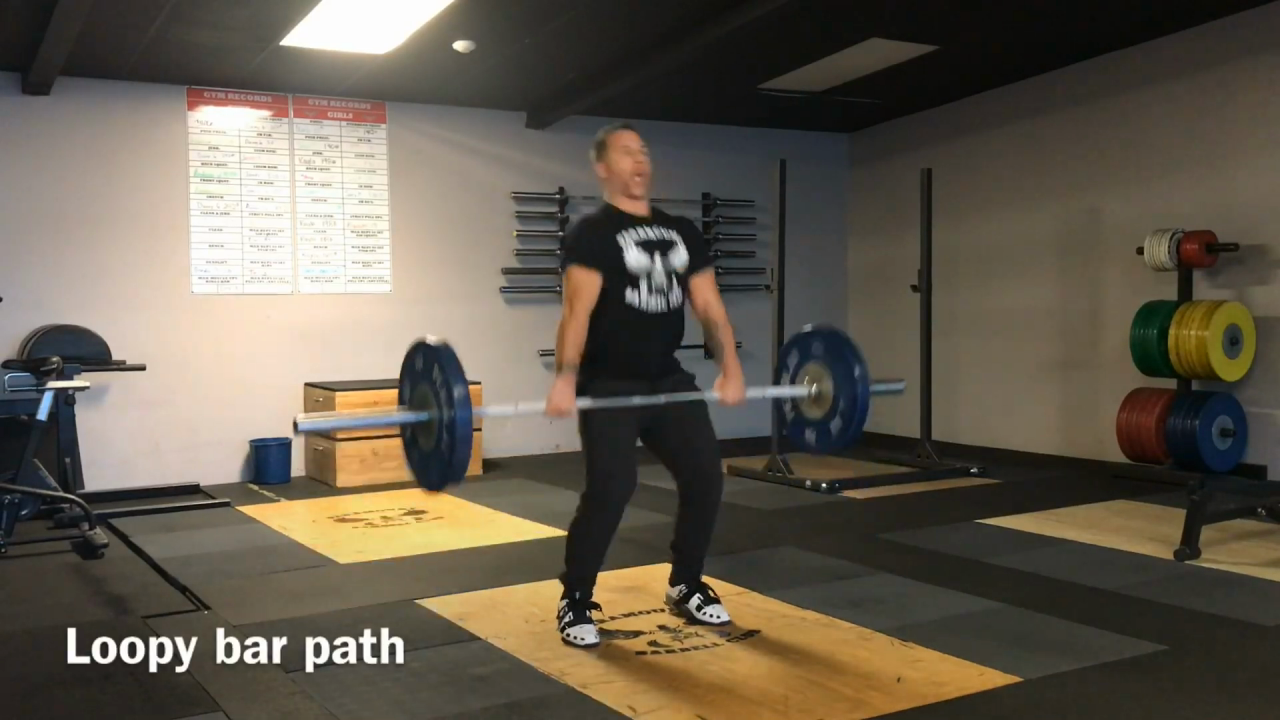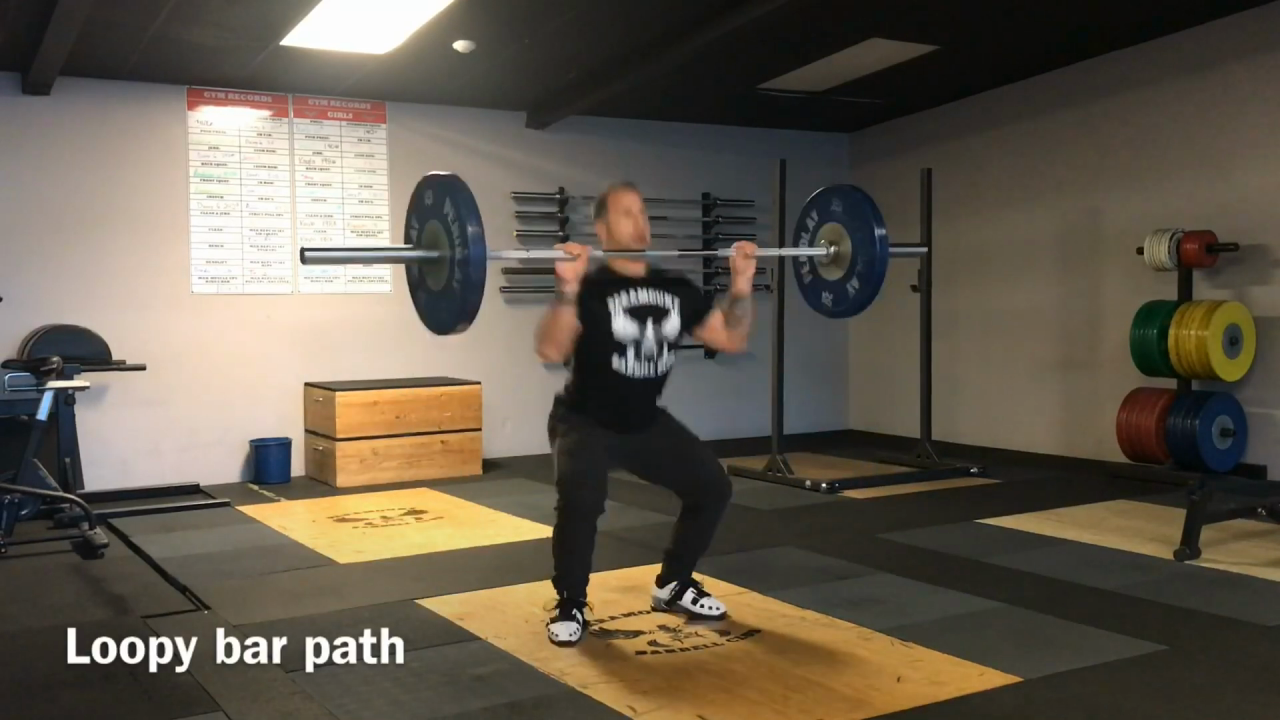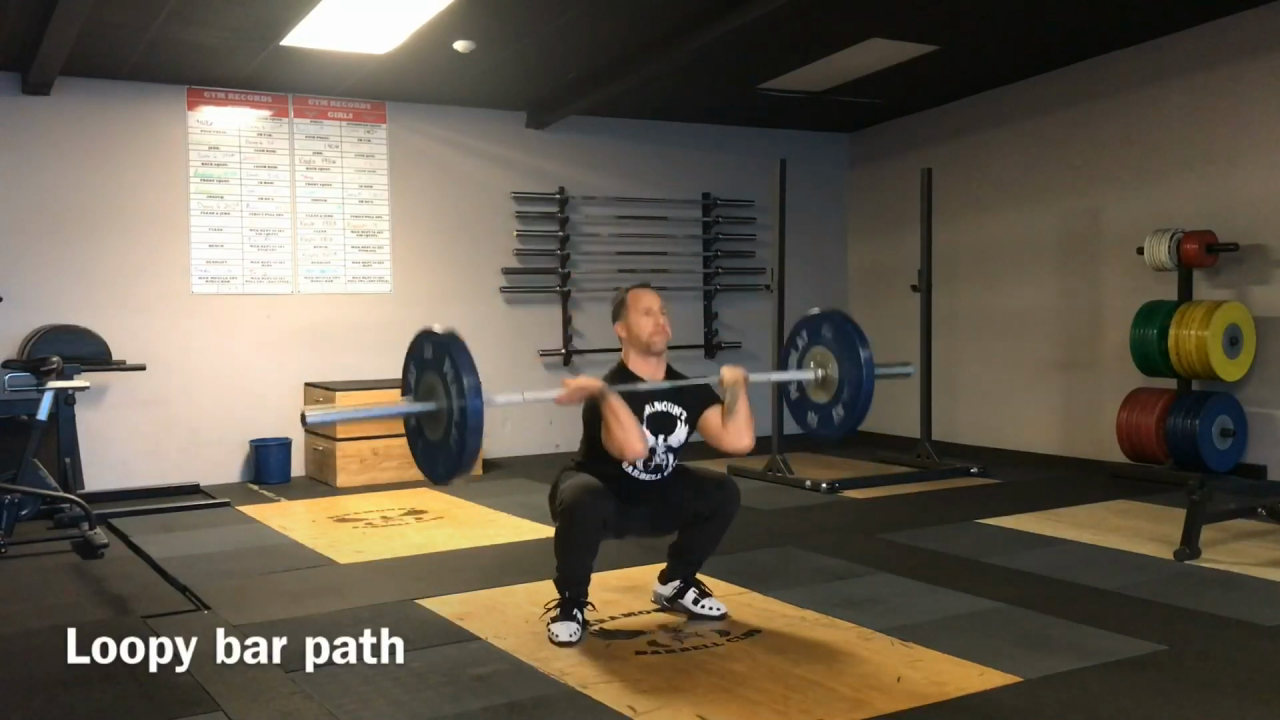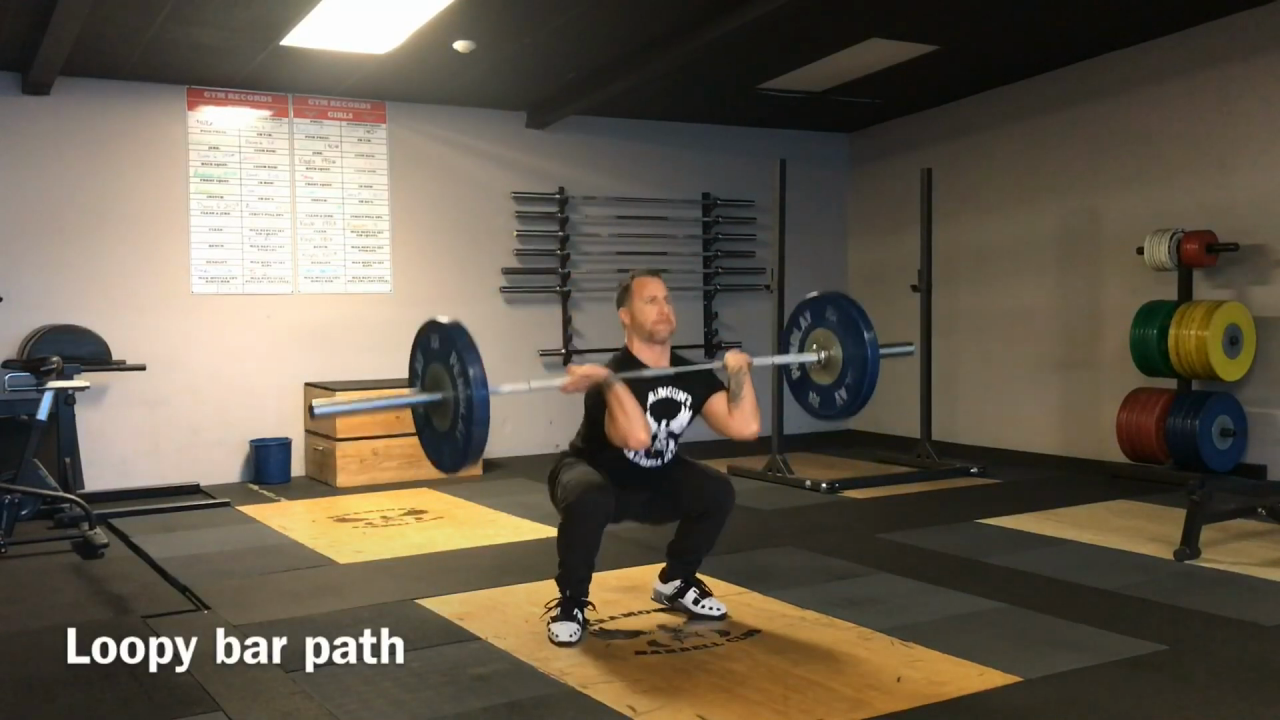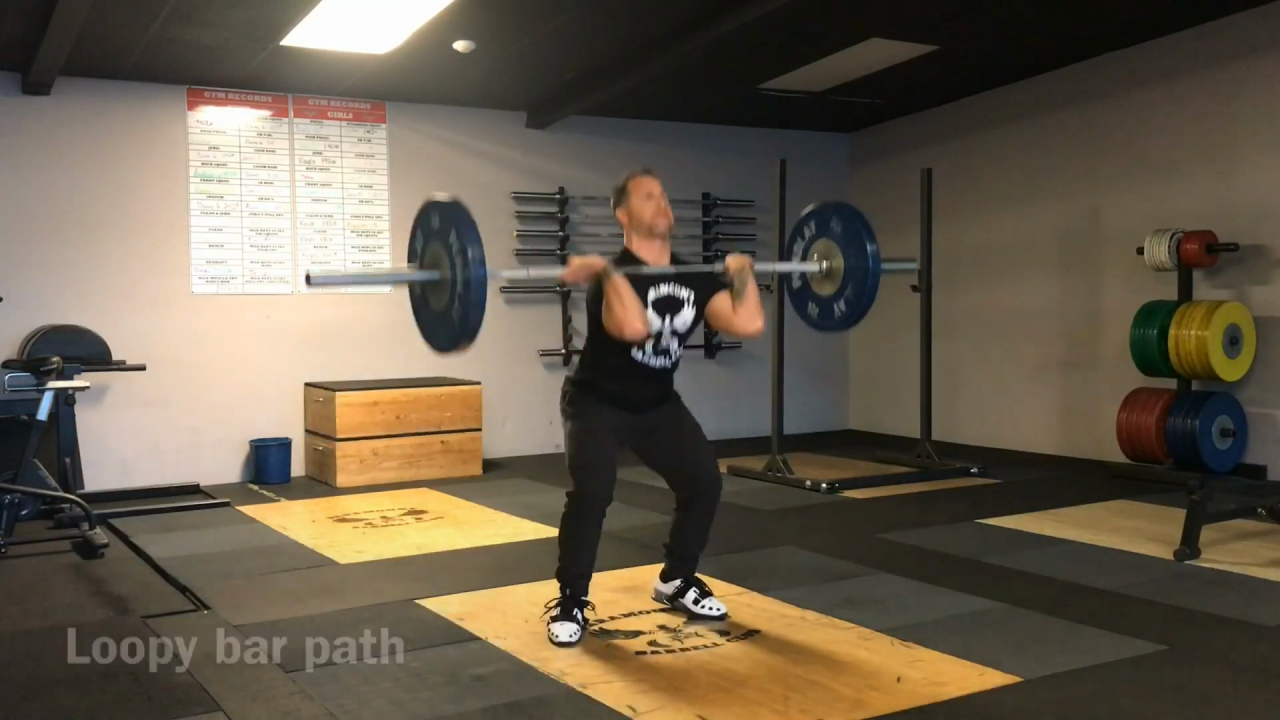
dt=0.4s
person 1, frame 1
left shoulder: (682, 230)
right shoulder: (594, 232)
left elbow: (709, 306)
right elbow: (577, 305)
left wrist: (730, 369)
right wrist: (565, 378)
left hip: (669, 381)
right hip: (608, 384)
left knee: (705, 478)
right knee: (611, 487)
left ankle: (686, 585)
right ankle: (576, 601)
person 1, frame 2
left shoulder: (675, 289)
right shoulder: (592, 285)
left elbow: (730, 339)
right elbow: (551, 352)
left wrist: (740, 283)
right wrist: (568, 289)
left hip: (646, 422)
right hip: (587, 421)
left knee: (712, 485)
right knee: (581, 496)
left ankle: (674, 583)
right ankle: (569, 604)
person 1, frame 3
left shoulder: (688, 390)
right shoulder: (611, 392)
left elbow: (739, 441)
right elbow: (631, 448)
left wrist: (733, 386)
right wrist: (599, 394)
left hip: (655, 495)
right hip: (596, 489)
left knee: (723, 495)
right knee: (584, 506)
left ankle: (676, 582)
right ankle: (570, 603)
person 1, frame 4
left shoulder: (692, 377)
right shoulder: (613, 379)
left elbow: (746, 427)
right elbow: (636, 437)
left wrist: (738, 370)
right wrist: (606, 379)
left hip: (654, 483)
right hip: (597, 480)
left knee: (717, 493)
right knee: (588, 500)
left ankle: (675, 581)
right ankle: (571, 602)
person 1, frame 5
left shoulder: (694, 278)
right shoulder: (614, 276)
left elbow: (749, 323)
right elbow: (634, 326)
left wrist: (740, 272)
right wrist: (604, 270)
left hip: (658, 403)
right hip: (597, 402)
left knee: (704, 479)
right knee: (593, 487)
left ankle: (677, 580)
right ankle: (571, 600)
